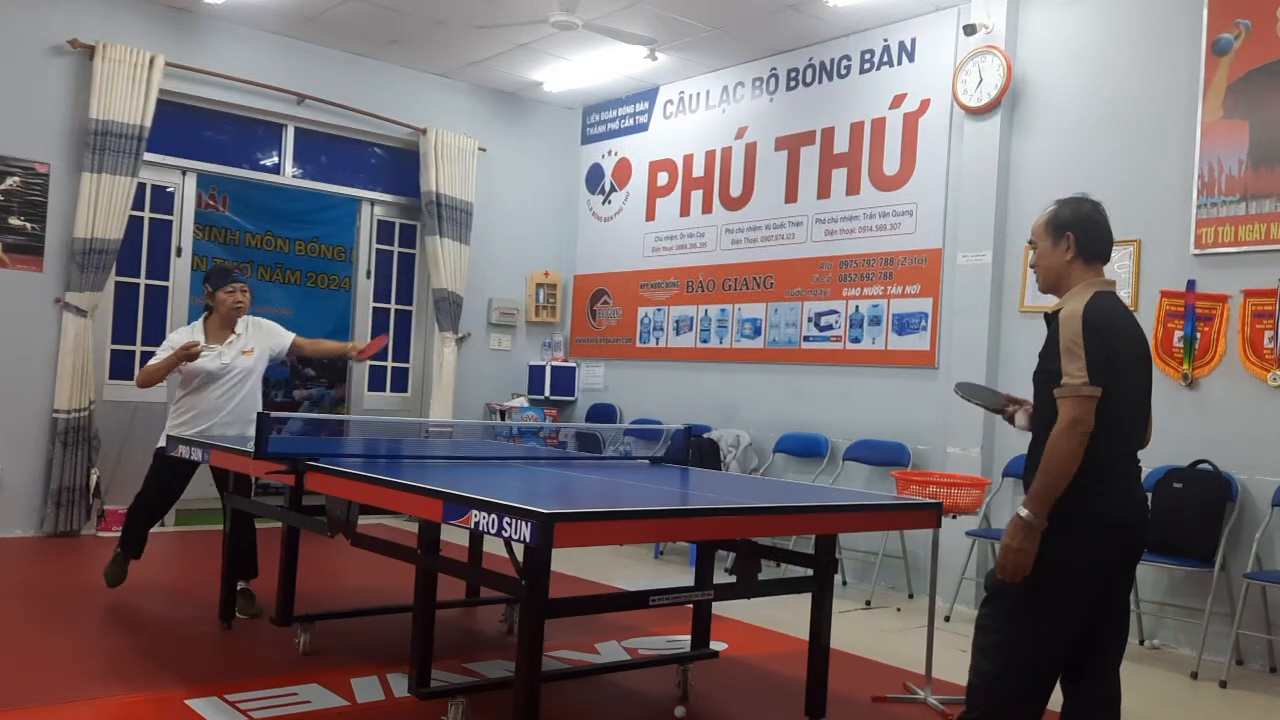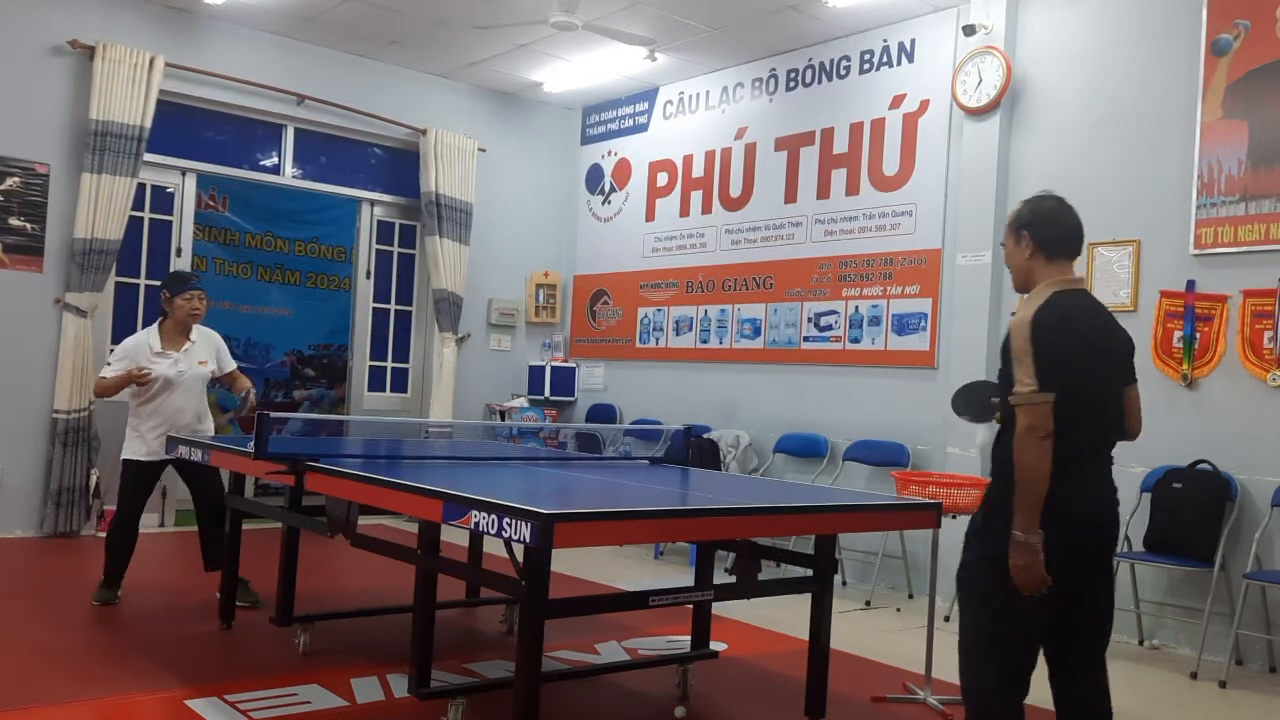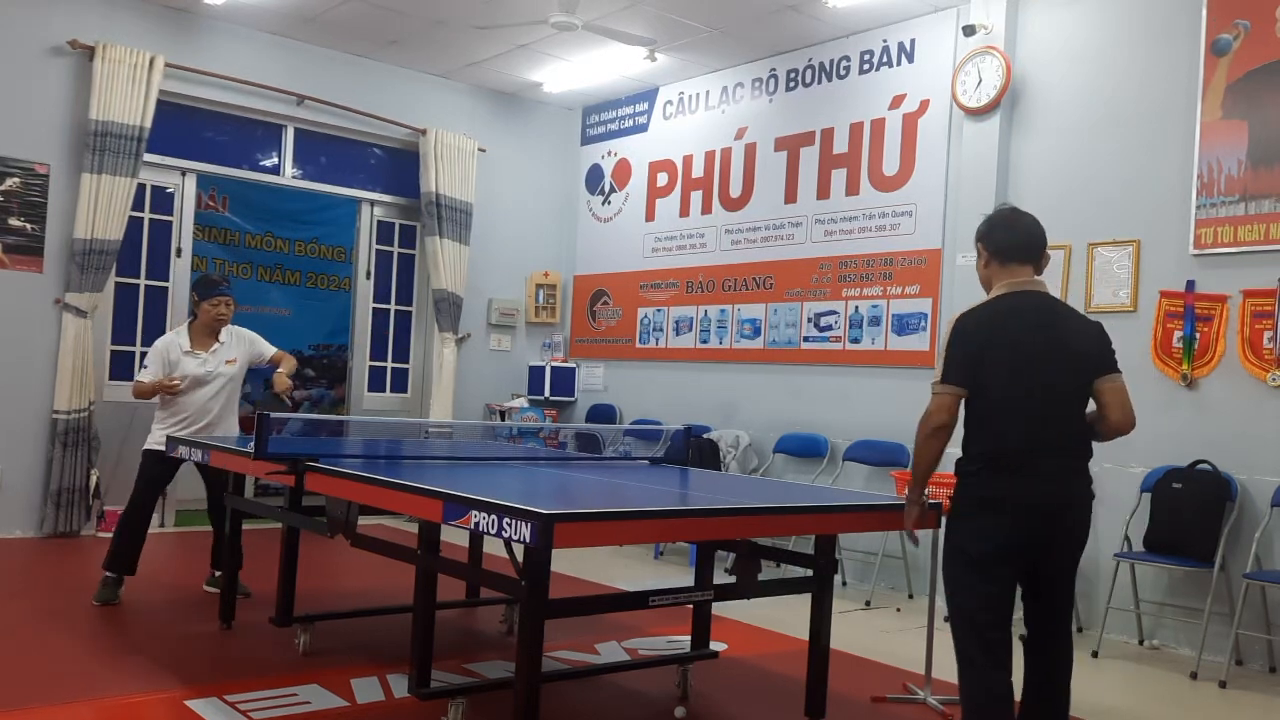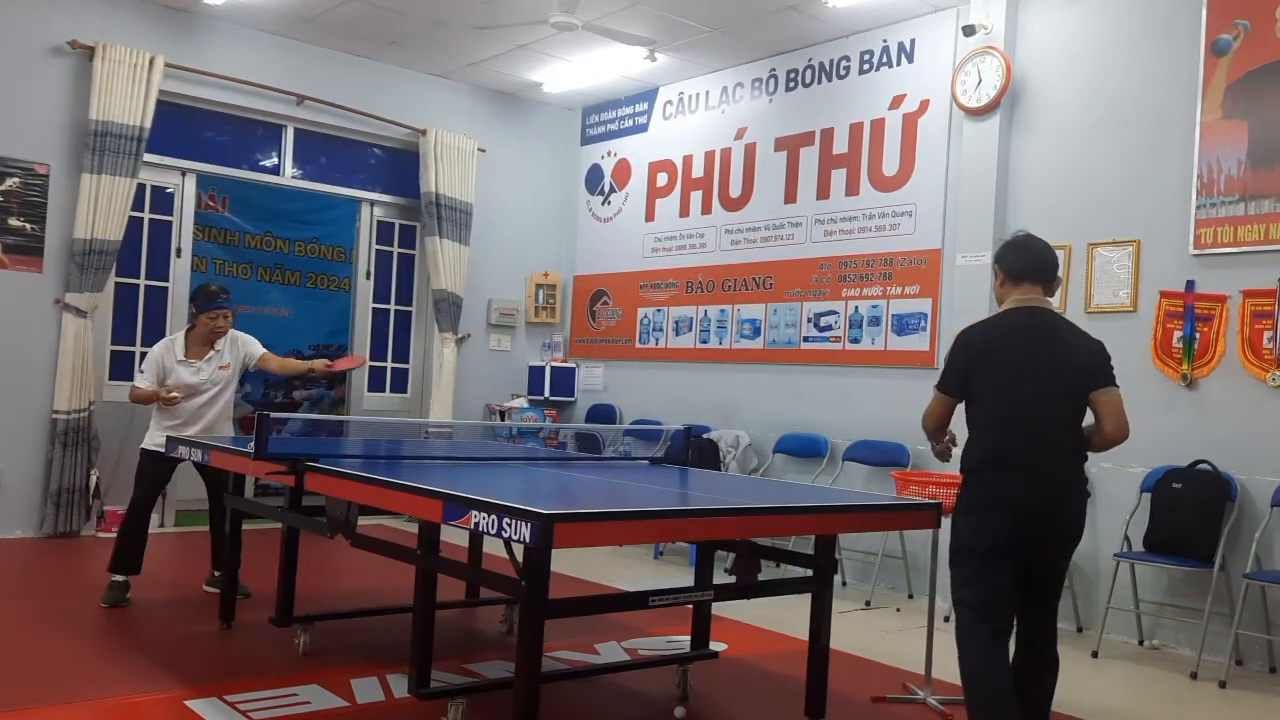
dt=0.4s
person 1, frame 1
left shoulder: (1078, 316)
right shoulder: (1126, 322)
left elbow: (1076, 426)
left wrist: (1027, 518)
right wrist: (1042, 416)
left hip: (1075, 522)
right hip: (1120, 518)
left knee: (1006, 664)
right knee: (1092, 669)
person 1, frame 2
left shoulder: (1035, 318)
right shoulder: (1108, 325)
left elbow: (1034, 433)
right elbow: (1128, 424)
left wrist: (1025, 535)
left hip: (1037, 519)
right hip: (1094, 514)
left knee: (991, 663)
right knee: (1081, 666)
person 1, frame 3
left shoulder: (972, 325)
right shoulder: (1085, 329)
left elbow: (939, 422)
right elbow: (1119, 419)
left wrist: (915, 497)
left hip: (990, 507)
right hip: (1066, 505)
left knee: (983, 648)
right knee: (1051, 636)
person 1, frame 4
left shoulder: (975, 338)
right shoulder: (1085, 346)
left elbow: (934, 421)
right elbow: (1113, 430)
left wrist: (942, 443)
left hip: (989, 504)
right hip: (1060, 505)
left knee: (985, 632)
right knee: (1039, 623)
person 2, frame 1
left shoulder: (261, 331)
right shoulder: (184, 337)
left elbow: (308, 346)
right elbow: (143, 380)
left wrist: (349, 349)
right wrist: (177, 358)
left hip: (236, 441)
right hip: (183, 437)
left knee: (241, 513)
right knee: (150, 503)
left ankle: (241, 585)
right ankle: (123, 554)
person 2, frame 2
left shoulder: (211, 341)
right shoulder: (136, 345)
left elbow: (233, 378)
right elbow: (100, 389)
left wrist: (248, 389)
right wrist: (127, 378)
right hip: (145, 446)
left knee: (216, 508)
right knee: (126, 516)
right ankle: (110, 581)
person 2, frame 3
left shoulder: (243, 339)
right shoulder: (168, 344)
left elbow: (286, 358)
right elbow: (139, 390)
left wrist: (282, 373)
right wrist: (157, 387)
left hip: (219, 440)
right hip: (168, 438)
left knee: (226, 508)
right knee: (140, 505)
left ankle: (219, 573)
right ankle: (113, 576)
person 2, frame 4
left shoulder: (237, 342)
right shoulder: (163, 350)
left elbow: (273, 363)
right elbow: (135, 393)
left wrist: (311, 365)
right wrist: (157, 395)
right hip: (165, 440)
left knee: (225, 506)
right knee: (140, 505)
left ankle: (219, 573)
right ankle: (119, 578)
